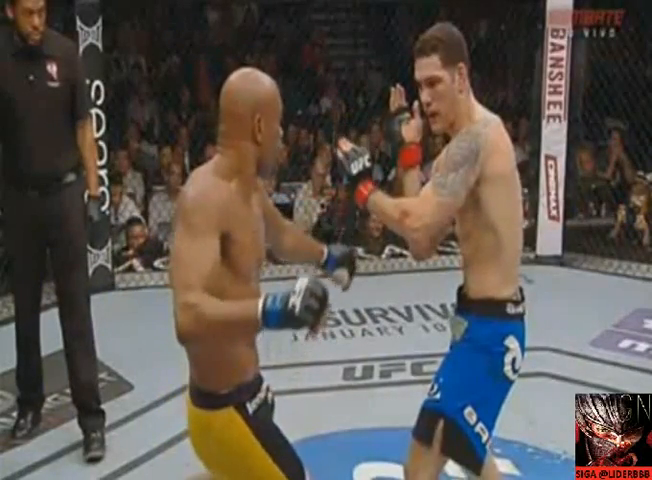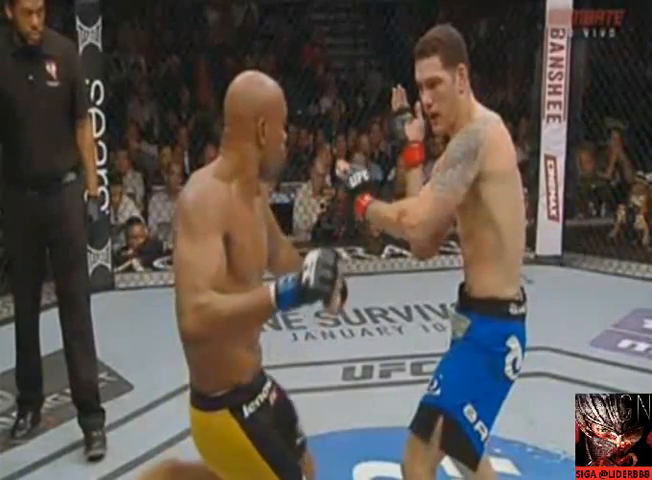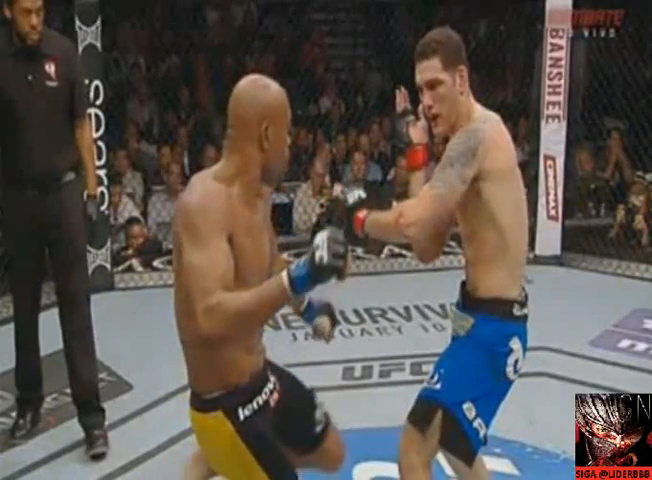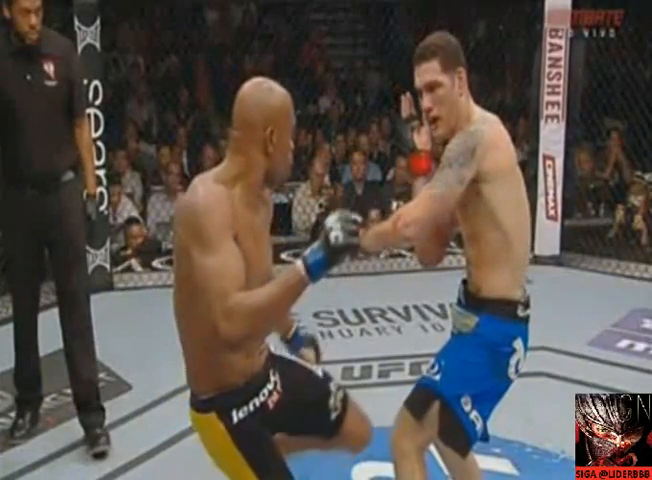
dt=0.4s
person 1, frame 1
left shoulder: (65, 52)
left elbow: (83, 126)
left wrist: (93, 191)
left hip: (64, 191)
left knee: (76, 306)
left ankle: (91, 415)
person 1, frame 2
left shoulder: (65, 52)
left elbow: (82, 125)
left wrist: (93, 190)
left hip: (64, 191)
left knee: (76, 305)
left ankle: (91, 414)
person 1, frame 3
left shoulder: (64, 51)
left elbow: (81, 124)
left wrist: (92, 188)
left hip: (63, 190)
left knee: (76, 303)
left ankle: (91, 414)
person 1, frame 4
left shoulder: (62, 51)
left elbow: (80, 124)
left wrist: (91, 188)
left hip: (63, 190)
left knee: (75, 302)
left ankle: (91, 412)
person 2, frame 1
left shoulder: (479, 136)
right shoulder: (458, 149)
left elbow: (417, 222)
right elbow: (423, 245)
left wrist: (363, 185)
right wrist: (409, 153)
left hip: (489, 328)
right hip: (486, 321)
person 2, frame 2
left shoulder: (477, 134)
right shoulder: (462, 145)
left elbow: (414, 221)
right elbow: (424, 245)
left wrist: (363, 199)
right wrist: (413, 152)
left hip: (490, 327)
right hip: (486, 319)
person 2, frame 3
left shoulder: (476, 135)
right shoulder: (465, 145)
left elbow: (411, 223)
right elbow: (427, 249)
left wrist: (361, 216)
right wrist: (417, 155)
left hip: (490, 326)
right hip: (484, 317)
right knee: (454, 443)
person 2, frame 4
left shoulder: (476, 136)
right shoulder: (466, 147)
left elbow: (409, 224)
right elbow: (430, 253)
left wrist: (361, 239)
right wrist: (421, 161)
left hip: (493, 326)
right hip: (485, 316)
left knee: (407, 440)
right knee: (447, 437)
person 3, frame 1
left shoulder: (249, 187)
right shoulder: (205, 196)
left elbow: (280, 235)
right elbow: (188, 316)
left wrist: (327, 257)
right wrist: (272, 310)
left hip: (245, 388)
right hip: (225, 406)
person 3, frame 2
left shoulder: (254, 190)
right shoulder: (205, 198)
right elbow: (196, 317)
left wrist: (317, 278)
right wrist: (283, 293)
left hip: (254, 384)
right hip: (225, 405)
person 3, frame 3
left shoulder: (259, 194)
right shoulder: (204, 201)
right elbow: (210, 320)
left wrist: (306, 307)
right wrist: (299, 277)
left hip: (262, 376)
right hip: (225, 403)
person 3, frame 4
left shoulder: (260, 197)
right shoulder: (207, 204)
right elbow: (231, 323)
left wrist: (292, 334)
right wrist: (313, 263)
left hip: (267, 369)
right hip: (226, 403)
left knee: (356, 432)
left ankle: (274, 444)
